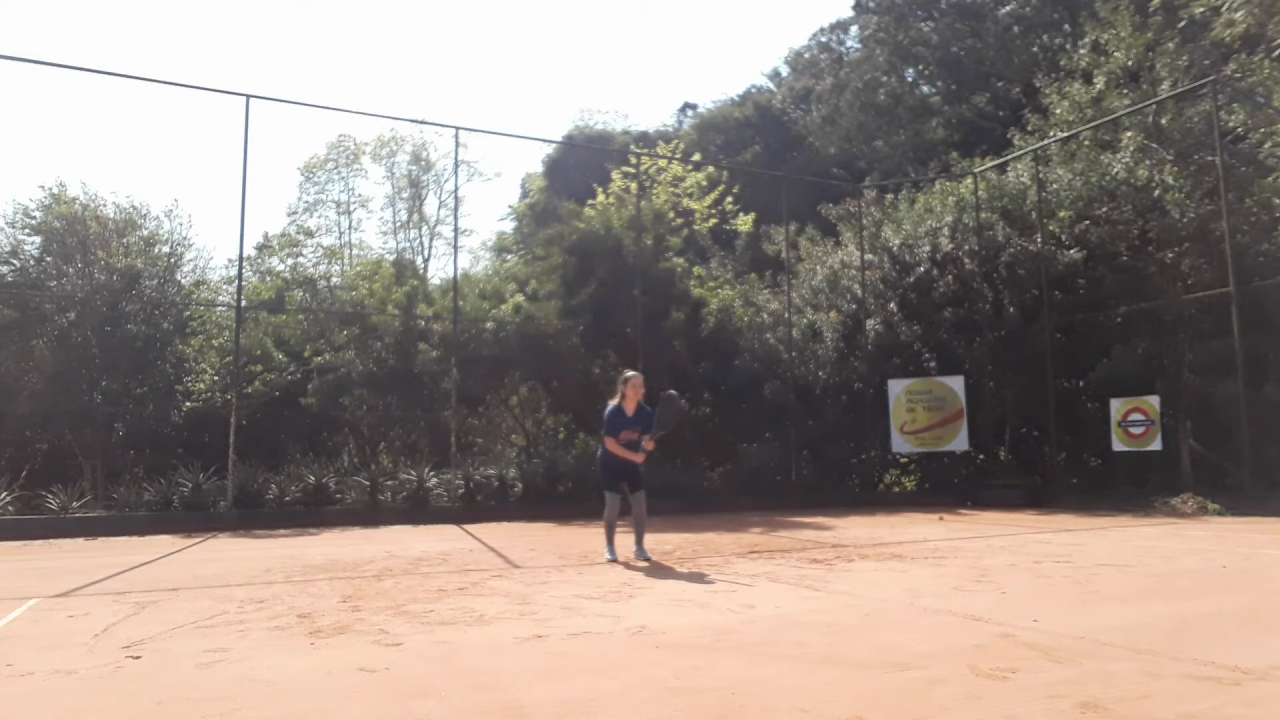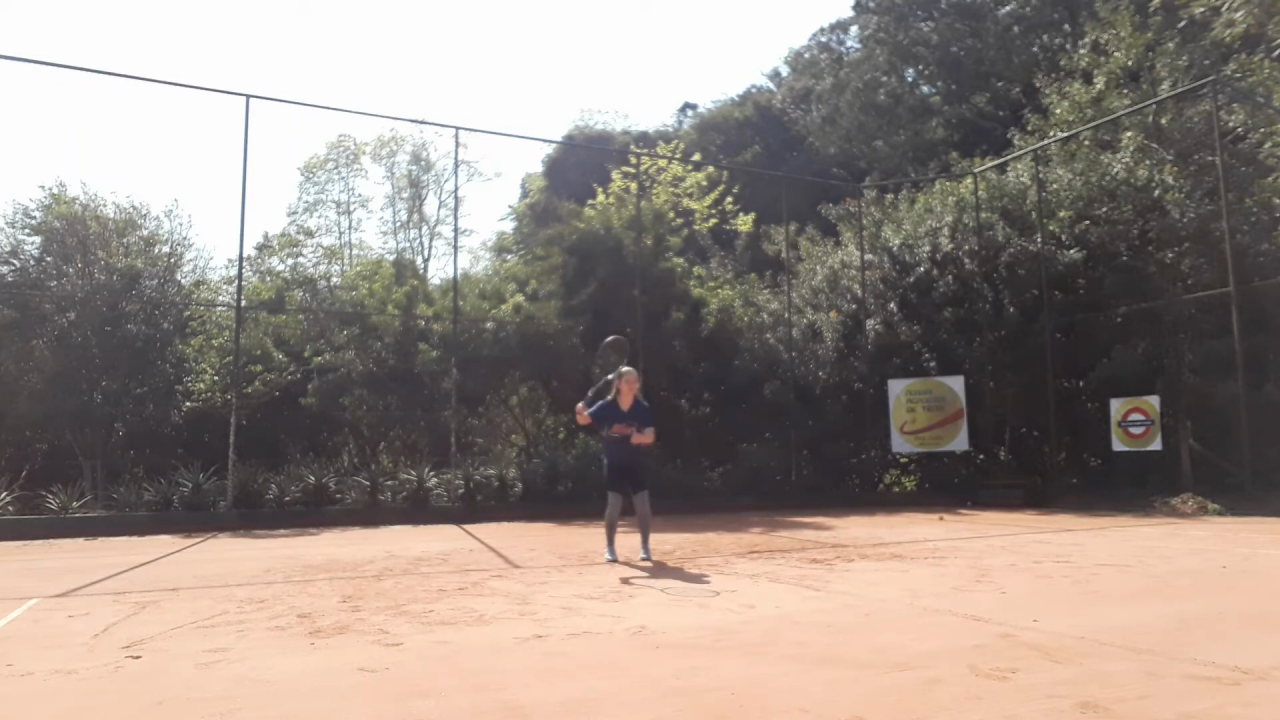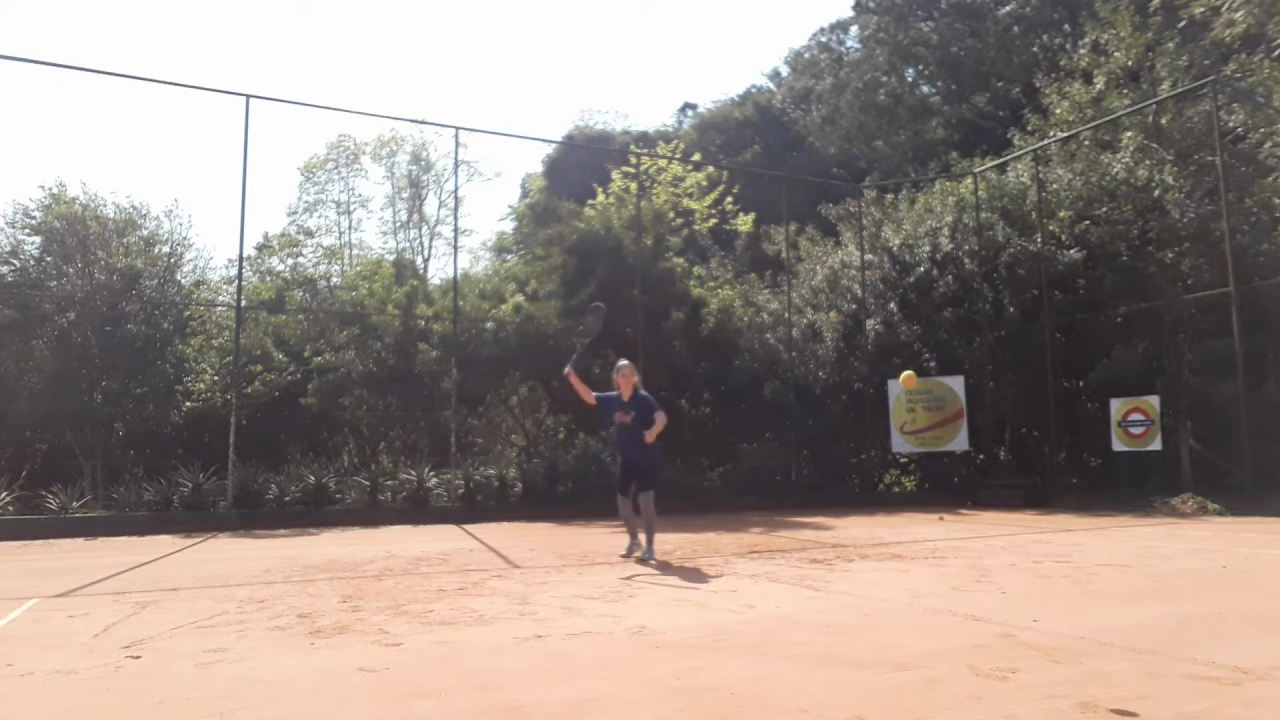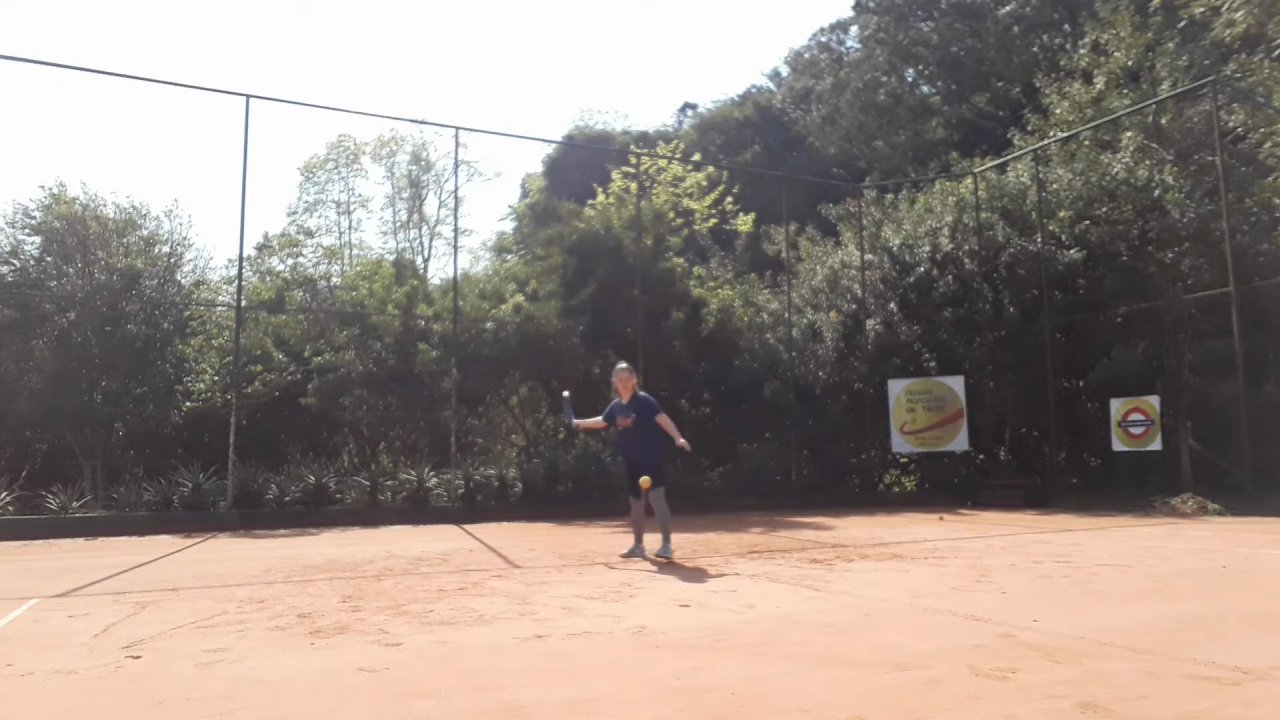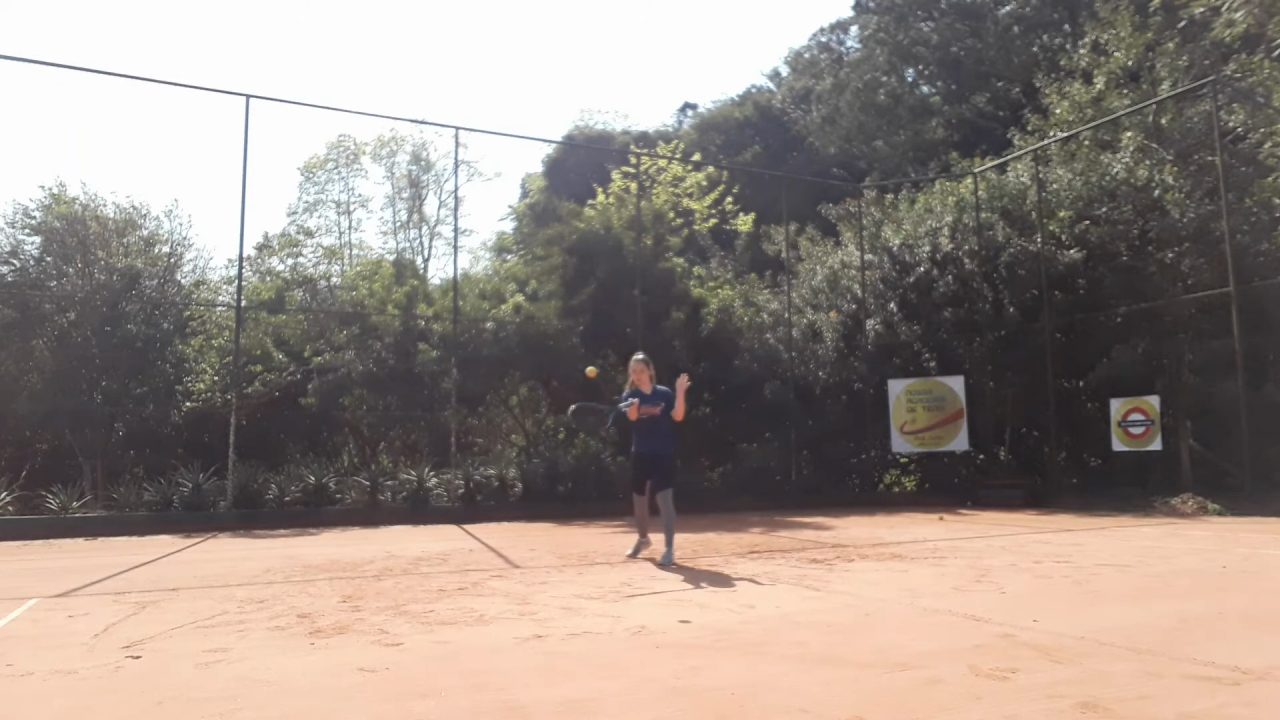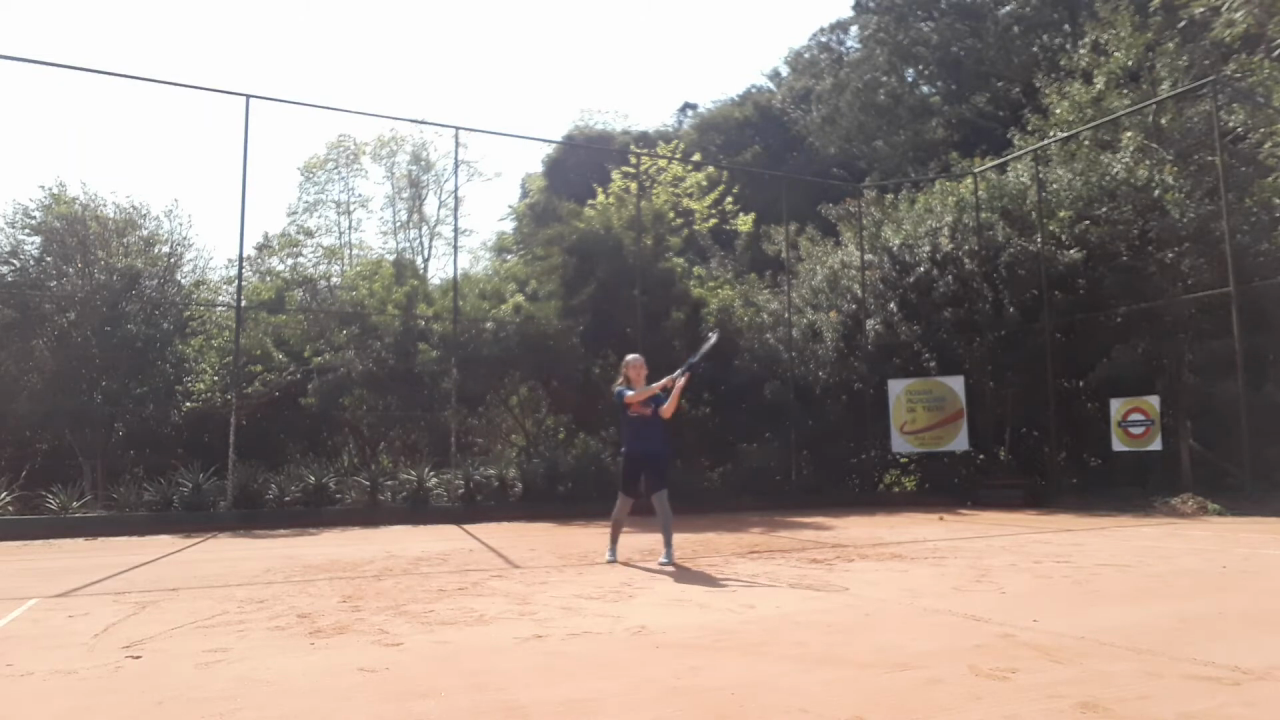
dt=0.4s
person 1, frame 1
left shoulder: (646, 413)
right shoulder: (613, 412)
left elbow: (648, 440)
right elbow: (609, 443)
left wrist: (649, 445)
right wrist: (632, 455)
left hip: (632, 465)
right hip: (610, 463)
left knee: (640, 504)
right knee: (613, 505)
left ankle: (639, 547)
right ankle: (610, 548)
person 1, frame 2
left shoulder: (642, 408)
right shoulder: (607, 406)
left elbow: (651, 436)
right elbow: (583, 419)
left wrist: (641, 437)
right wrist: (579, 412)
left hip: (635, 462)
right hip: (614, 462)
left knee: (643, 503)
right knee: (614, 503)
left ankle: (645, 546)
right ankle: (610, 548)
person 1, frame 3
left shoulder: (643, 398)
right shoulder: (612, 399)
left elbow: (662, 417)
right elbow: (589, 396)
left wrist: (653, 431)
right wrist: (573, 378)
left hip: (646, 458)
right hip: (627, 459)
left knee: (645, 501)
right knee: (623, 502)
left ankle: (649, 546)
right ankle: (634, 541)
person 1, frame 4
left shoulder: (644, 400)
right shoulder: (615, 406)
left elbow: (663, 419)
right elbow: (602, 421)
left wrist: (678, 438)
right wrist: (580, 424)
left hip: (651, 458)
right hip: (631, 461)
left knee: (657, 498)
right knee: (635, 503)
left ankle: (666, 545)
right ankle: (638, 545)
person 1, frame 5
left shoulder: (663, 392)
right shoulder: (630, 395)
left elbow: (678, 416)
right elbow: (632, 416)
left wrist: (680, 393)
right wrist: (631, 407)
left hip: (663, 454)
right hip: (641, 454)
left knee: (665, 500)
right knee: (639, 500)
left ankle: (669, 549)
right ankle: (643, 539)
person 1, frame 6
left shoulder: (656, 395)
right shoulder: (621, 392)
left elbow: (666, 413)
right elbow: (634, 396)
left wrist: (678, 388)
right wrist: (660, 384)
left hip: (656, 454)
right hip: (632, 455)
left knee: (661, 501)
right knee: (623, 503)
left ankle: (669, 550)
right ankle: (612, 547)
